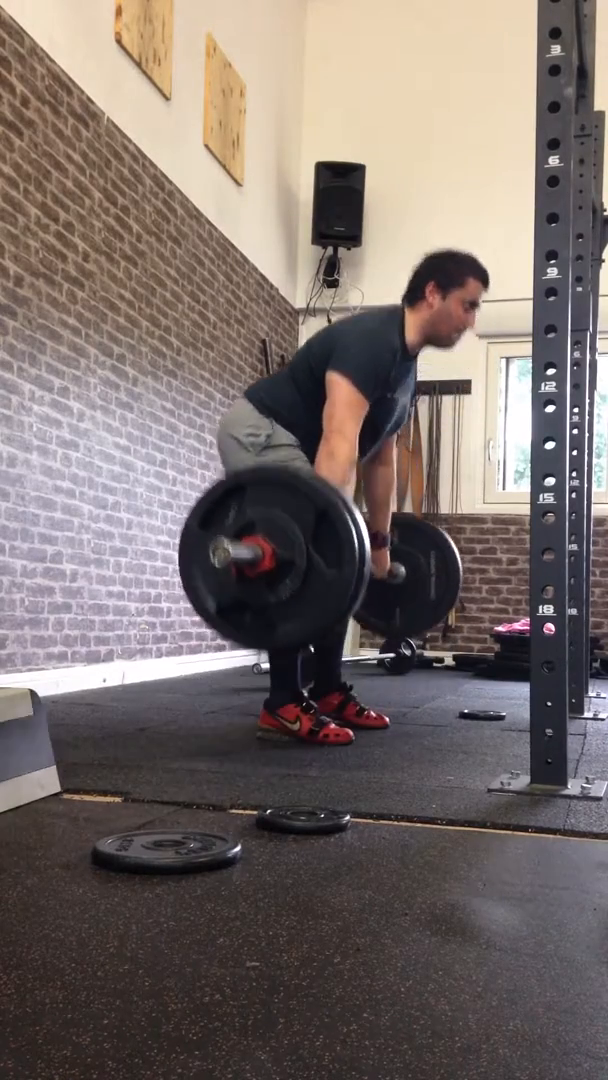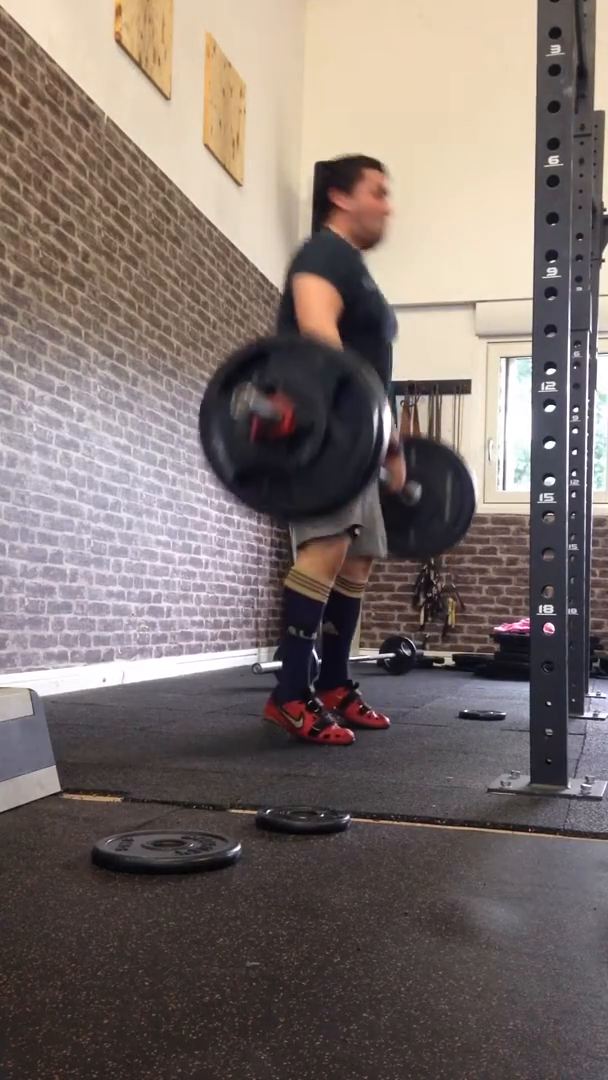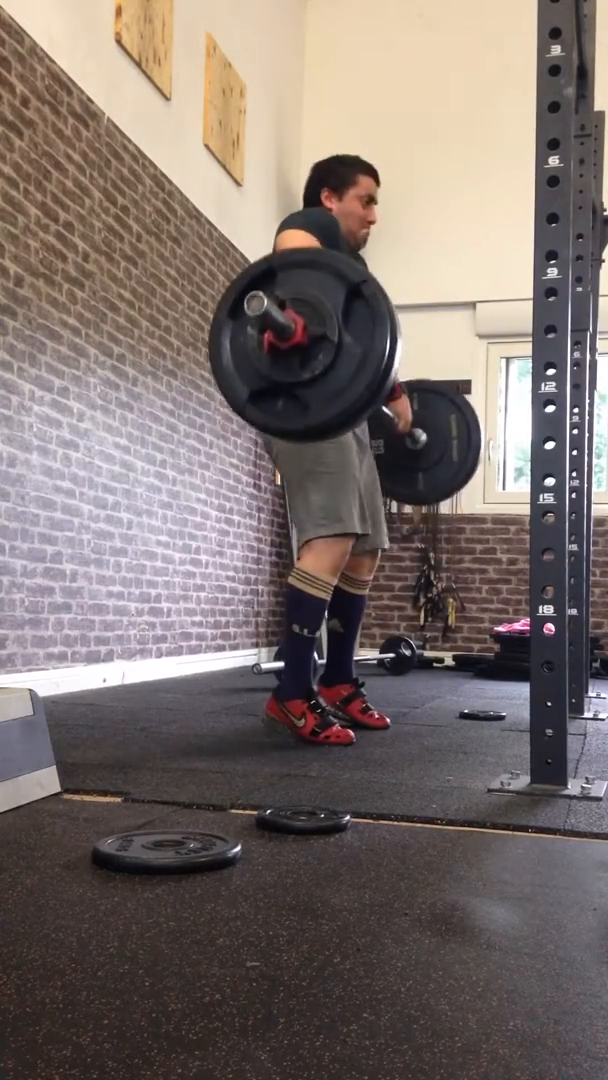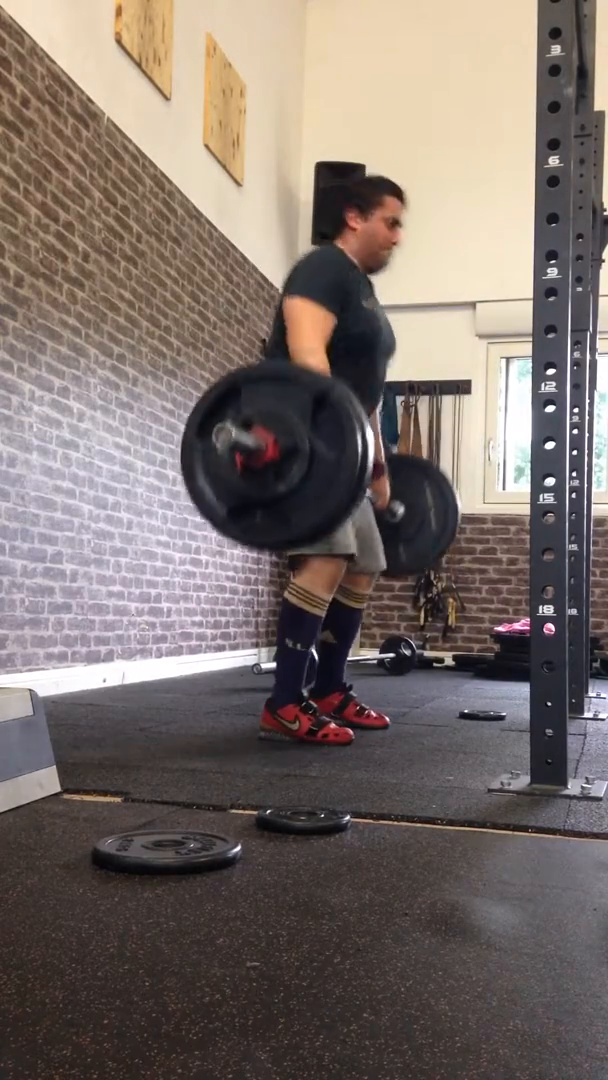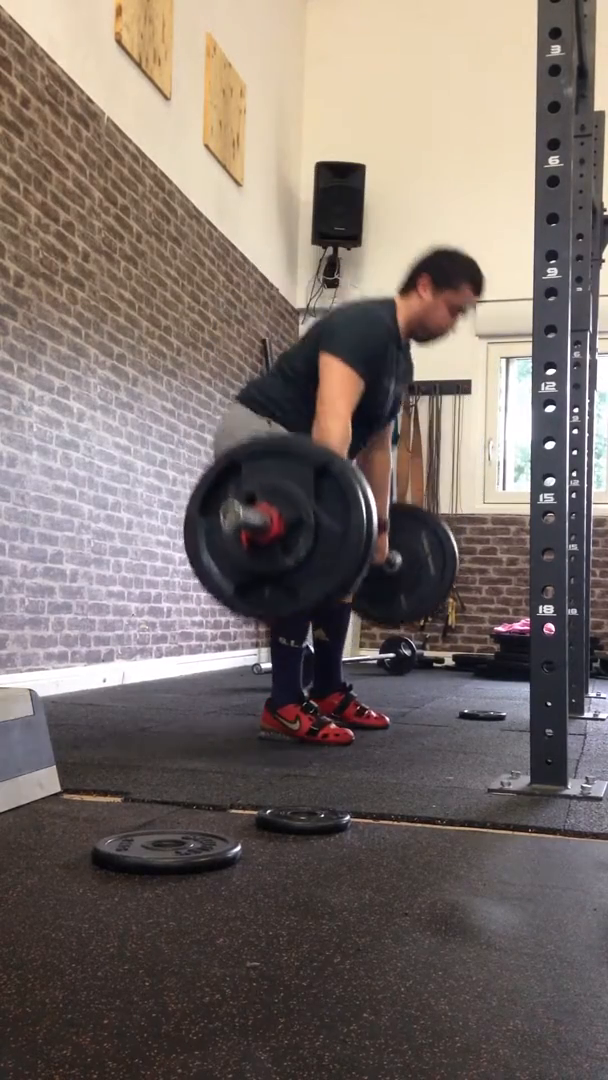
dt=0.3s
person 1, frame 1
left shoulder: (405, 363)
right shoulder: (371, 340)
left elbow: (381, 459)
right elbow: (339, 438)
left wrist: (379, 541)
left hip: (291, 444)
right hip: (260, 434)
left ankle: (328, 692)
right ankle: (284, 705)
person 1, frame 2
left shoulder: (354, 269)
right shoulder: (323, 252)
left elbow: (371, 368)
right elbow: (317, 327)
left wrist: (391, 452)
left knee: (358, 558)
right knee: (325, 546)
left ankle: (334, 688)
right ankle: (291, 697)
person 1, frame 3
left shoulder: (343, 258)
right shoulder: (311, 226)
right elbow: (292, 259)
left wrist: (392, 393)
left knee: (362, 551)
right knee: (330, 543)
left ankle: (338, 685)
right ankle: (292, 695)
person 1, frame 4
left shoulder: (362, 290)
right shoulder: (325, 269)
left elbow: (364, 391)
right elbow: (307, 350)
left wrist: (378, 470)
left knee: (361, 570)
right knee: (322, 557)
left ankle: (329, 694)
right ankle: (284, 704)
person 1, frame 5
left shoulder: (399, 357)
right shoulder: (365, 325)
left elbow: (377, 445)
right elbow: (332, 417)
left wrist: (380, 525)
right hip: (258, 434)
left ankle: (328, 693)
right ankle: (284, 705)
